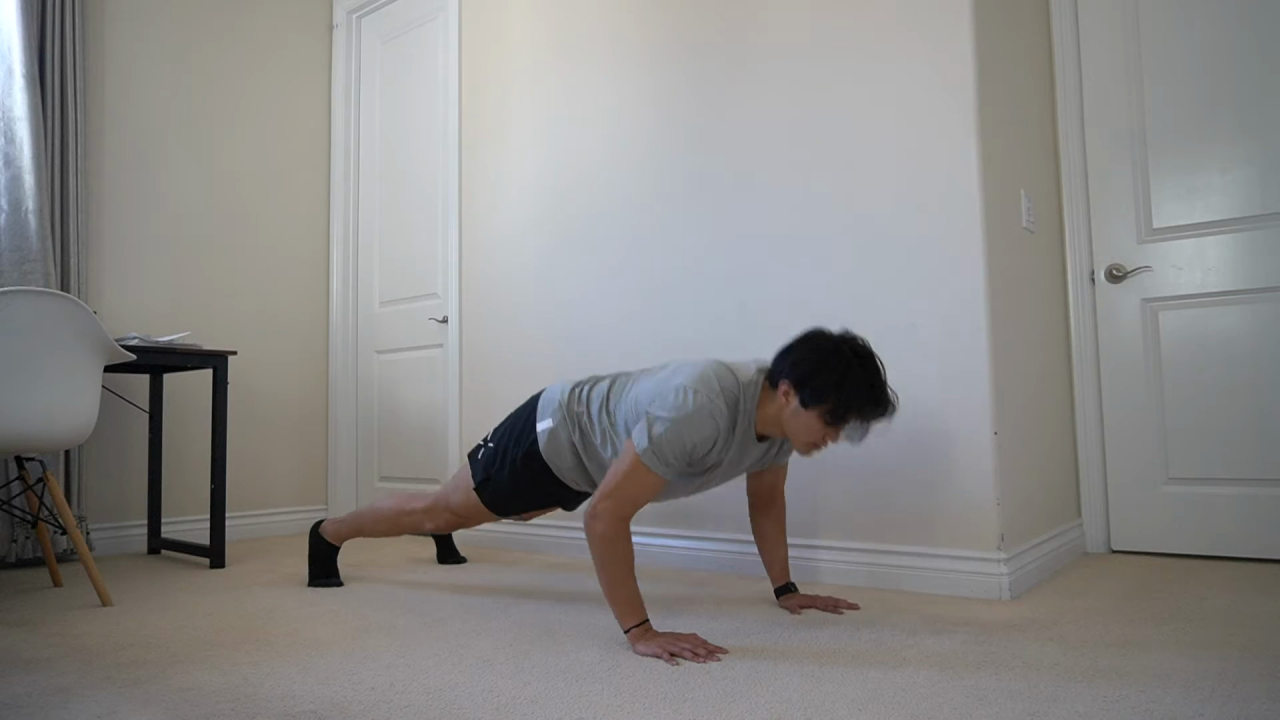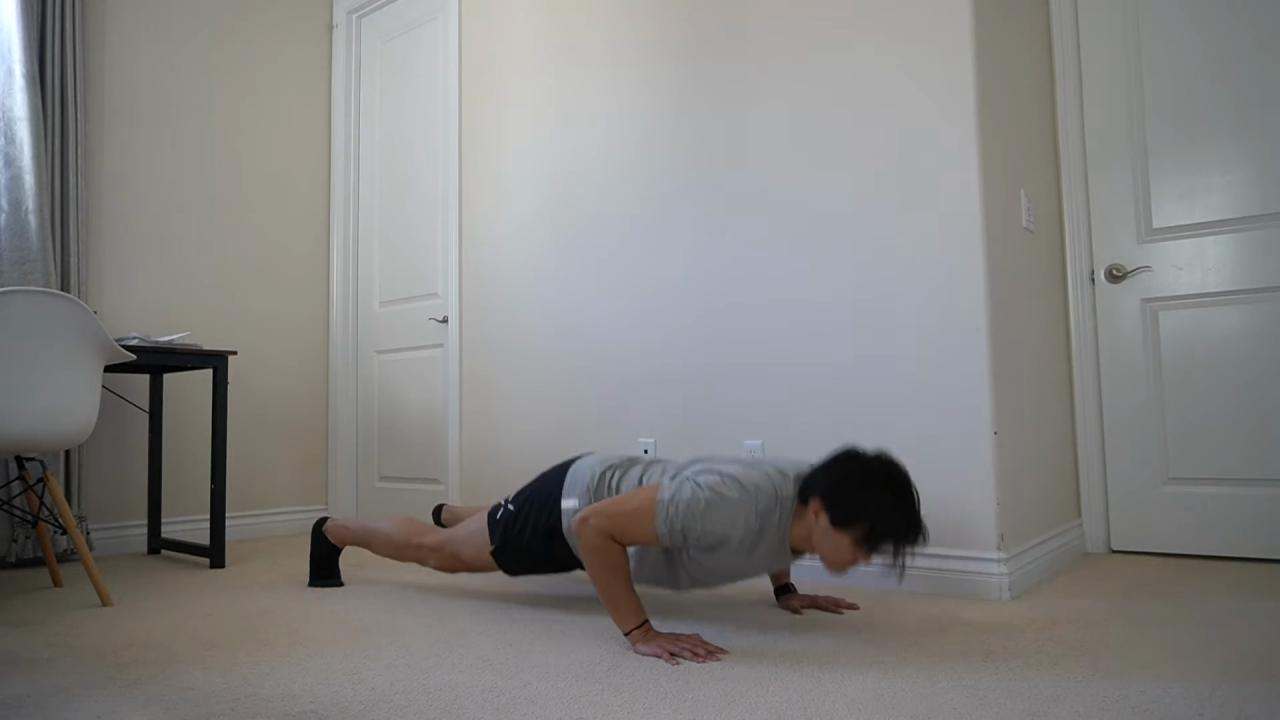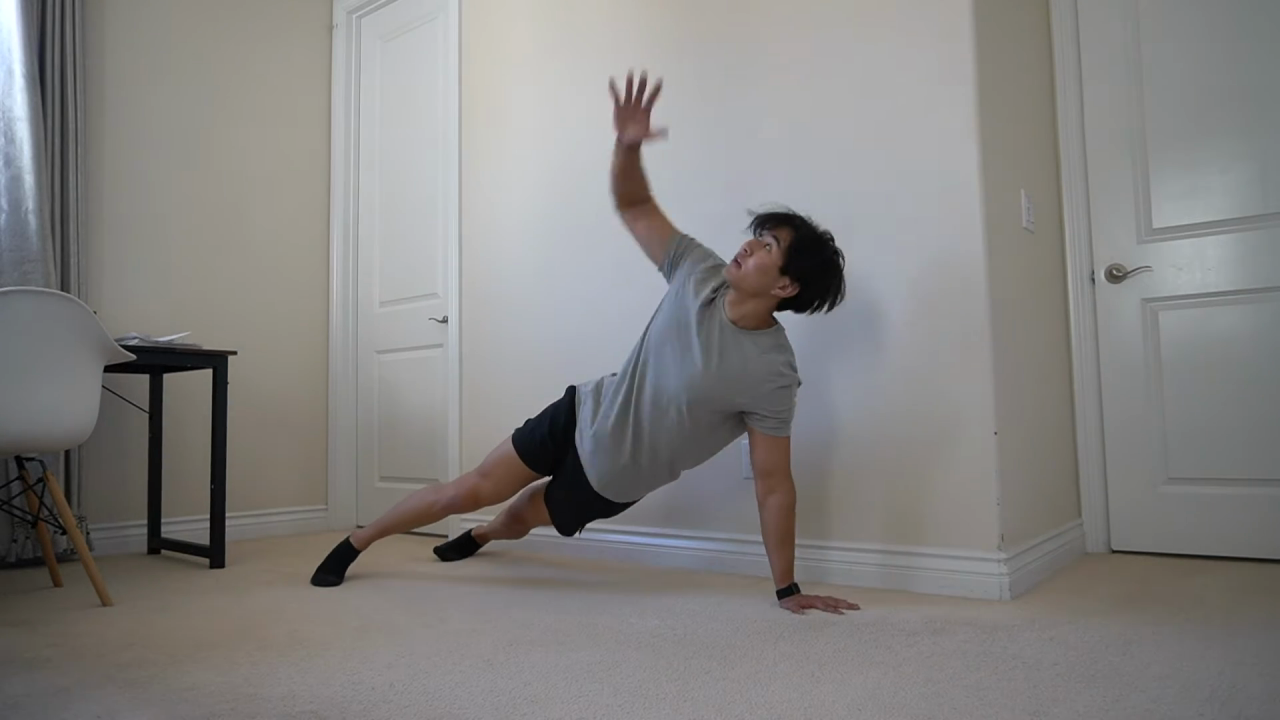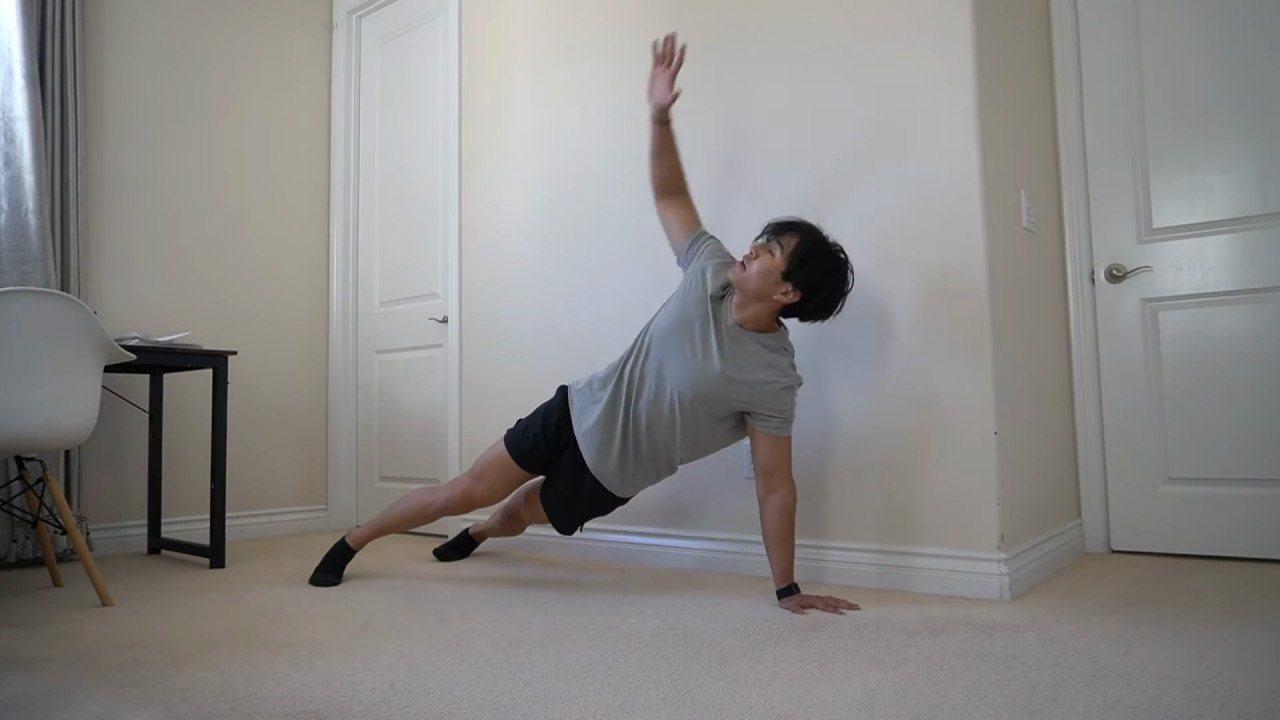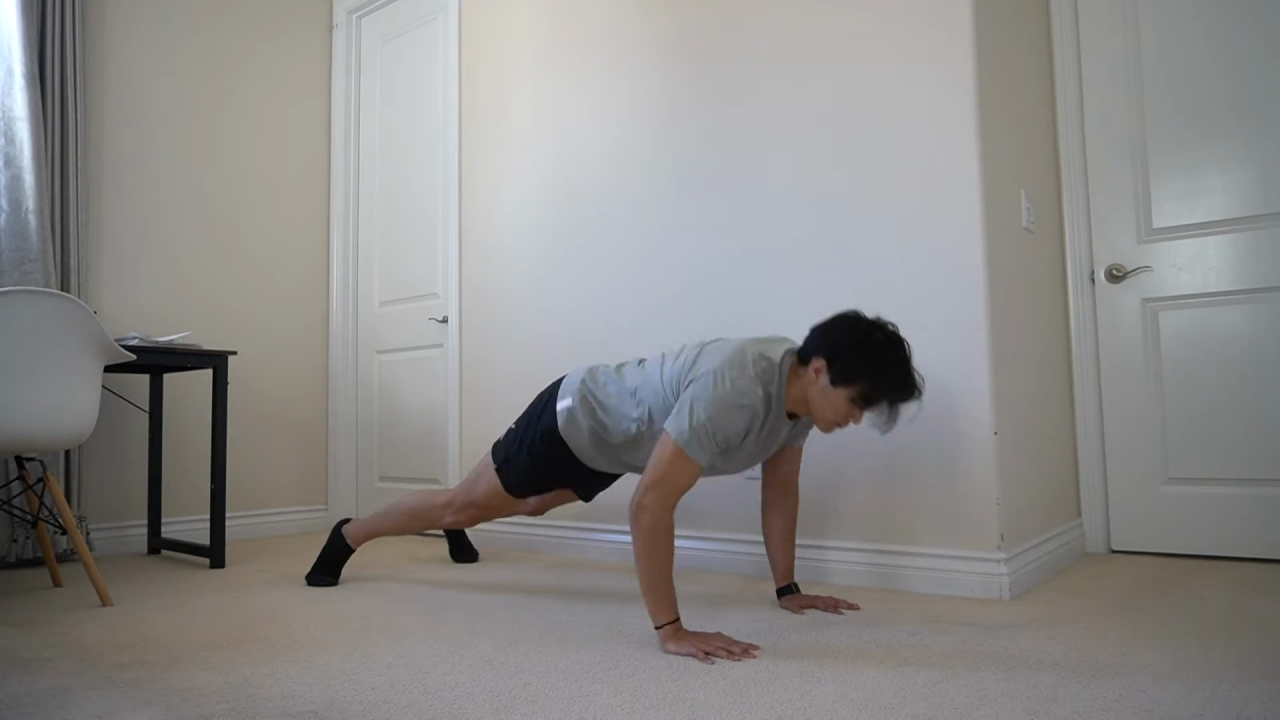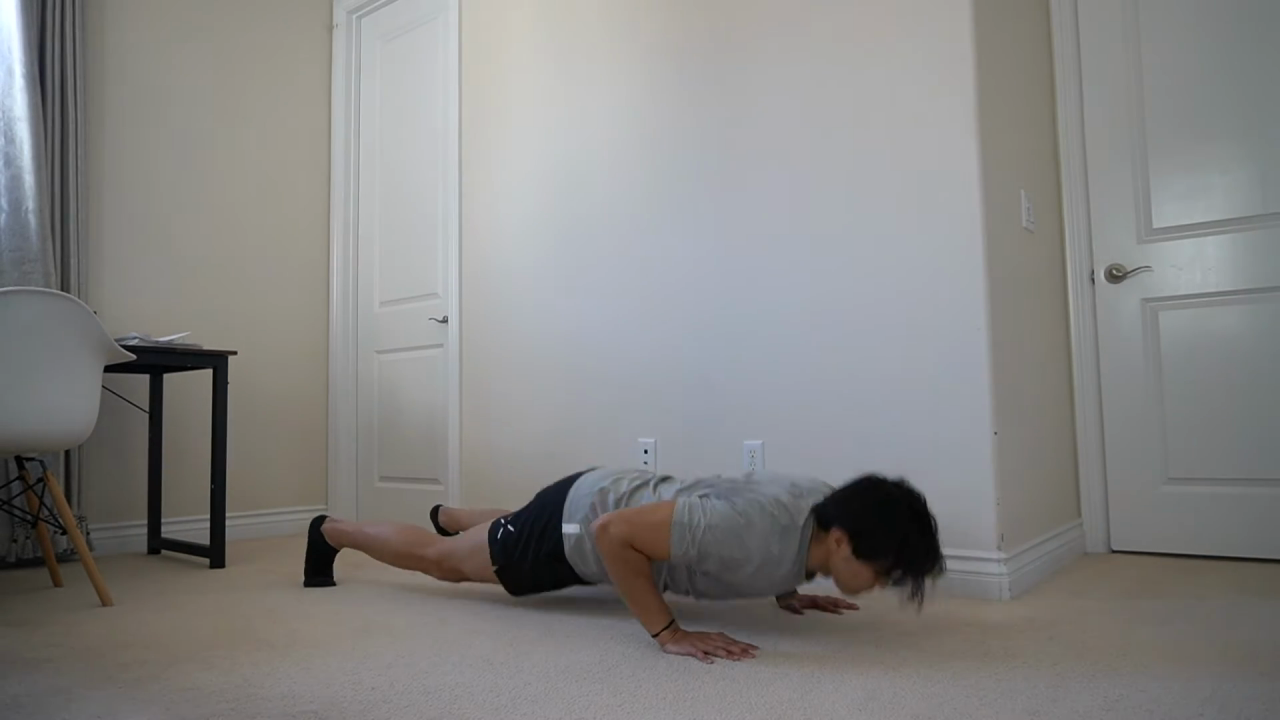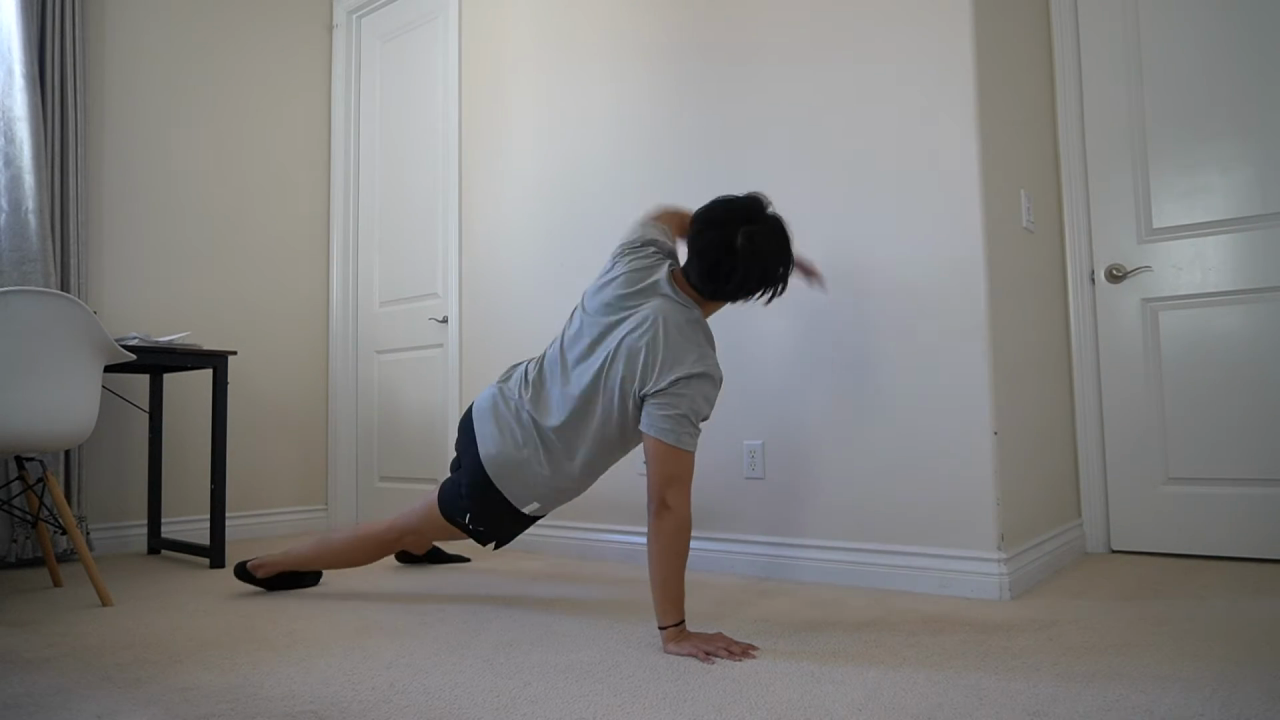
dt=0.7s
person 1, frame 1
left shoulder: (780, 413)
right shoulder: (700, 409)
left elbow: (766, 497)
right elbow: (606, 517)
left wrist: (787, 591)
right wrist: (638, 630)
left hip: (589, 454)
right hip: (553, 432)
left knee: (519, 513)
right knee: (441, 510)
left ankle: (444, 537)
right ankle: (329, 534)
person 1, frame 2
left shoulder: (810, 494)
right shoulder: (733, 506)
right elbow: (593, 527)
left wrist: (786, 588)
right wrist: (639, 628)
left hip: (615, 497)
right hip: (577, 503)
right knee: (450, 554)
left ankle: (450, 514)
right ankle: (334, 531)
person 1, frame 3
left shoulder: (771, 376)
right shoulder: (703, 276)
left elbow: (774, 487)
right elbow: (634, 205)
left wrist: (788, 592)
right wrist: (627, 144)
left hip: (614, 482)
right hip: (583, 415)
left knee: (521, 520)
right knee: (464, 495)
left ankle: (478, 537)
right ankle: (353, 545)
person 1, frame 4
left shoulder: (773, 374)
right shoulder: (713, 267)
left elbow: (776, 479)
right elbow: (666, 194)
left wrist: (787, 584)
right wrist: (661, 113)
left hip: (609, 476)
right hip: (572, 413)
left knee: (516, 515)
right knee: (460, 491)
left ankle: (472, 533)
right ankle: (348, 542)
person 1, frame 5
left shoulder: (802, 394)
right shoulder: (735, 386)
left elbow: (781, 488)
right elbow: (651, 505)
left wrist: (787, 587)
right wrist: (669, 627)
left hip: (612, 443)
right hip: (575, 419)
left knee: (535, 505)
right knee: (465, 504)
left ankle: (458, 529)
right ankle: (349, 534)
person 1, frame 6
left shoulder: (820, 505)
right shoulder: (751, 533)
right elbow: (610, 536)
left wrist: (790, 594)
right wrist: (668, 628)
left hip: (609, 499)
right hip: (581, 519)
right knee: (445, 561)
left ankle: (450, 518)
right ankle: (331, 531)
person 1, frame 7
left shoulder: (640, 258)
right shoulder: (689, 371)
left elbow: (665, 215)
right elbow: (668, 502)
left wrist: (767, 251)
right wrist: (673, 630)
left hip: (493, 415)
right hip: (515, 477)
right knee: (407, 529)
left ankle: (417, 546)
right ankle: (267, 565)
